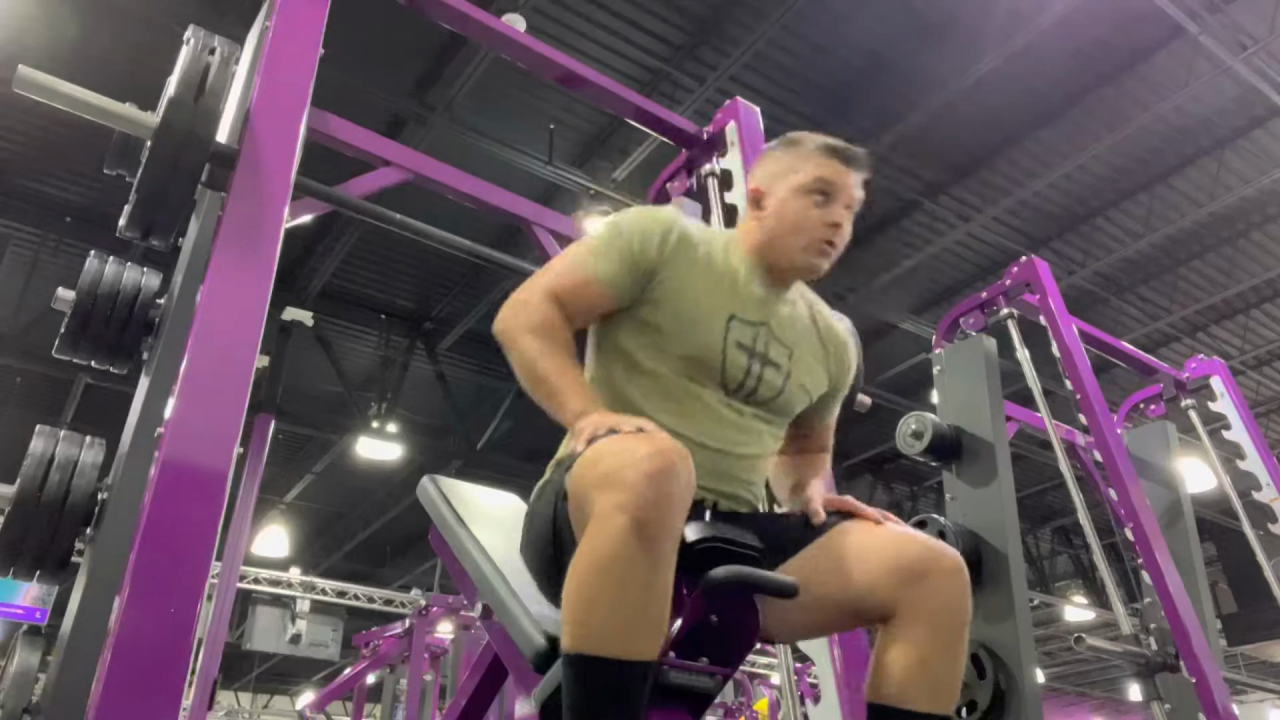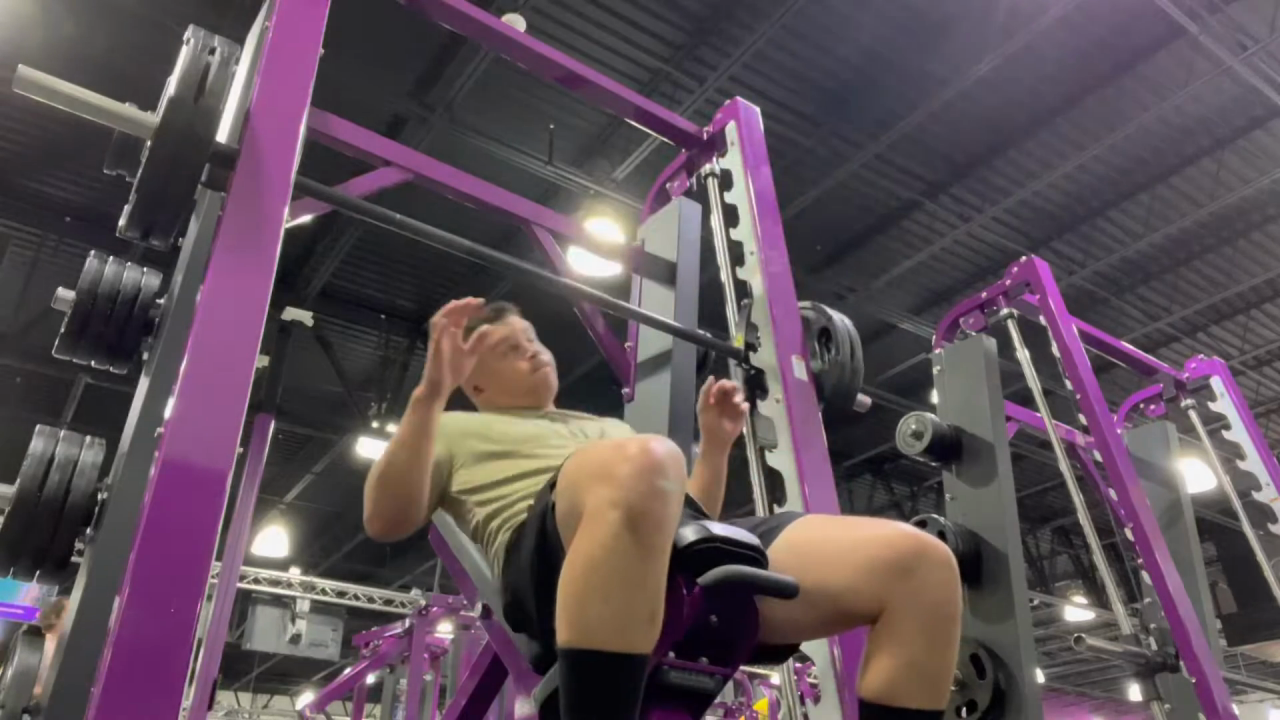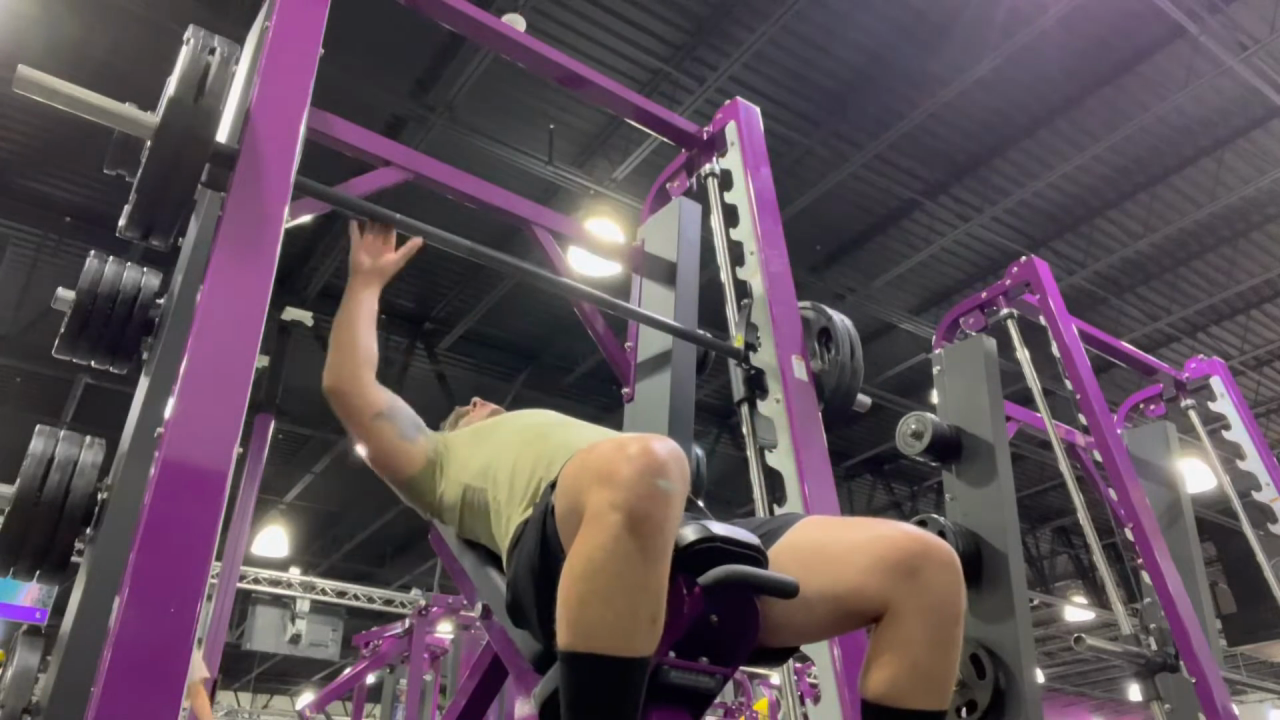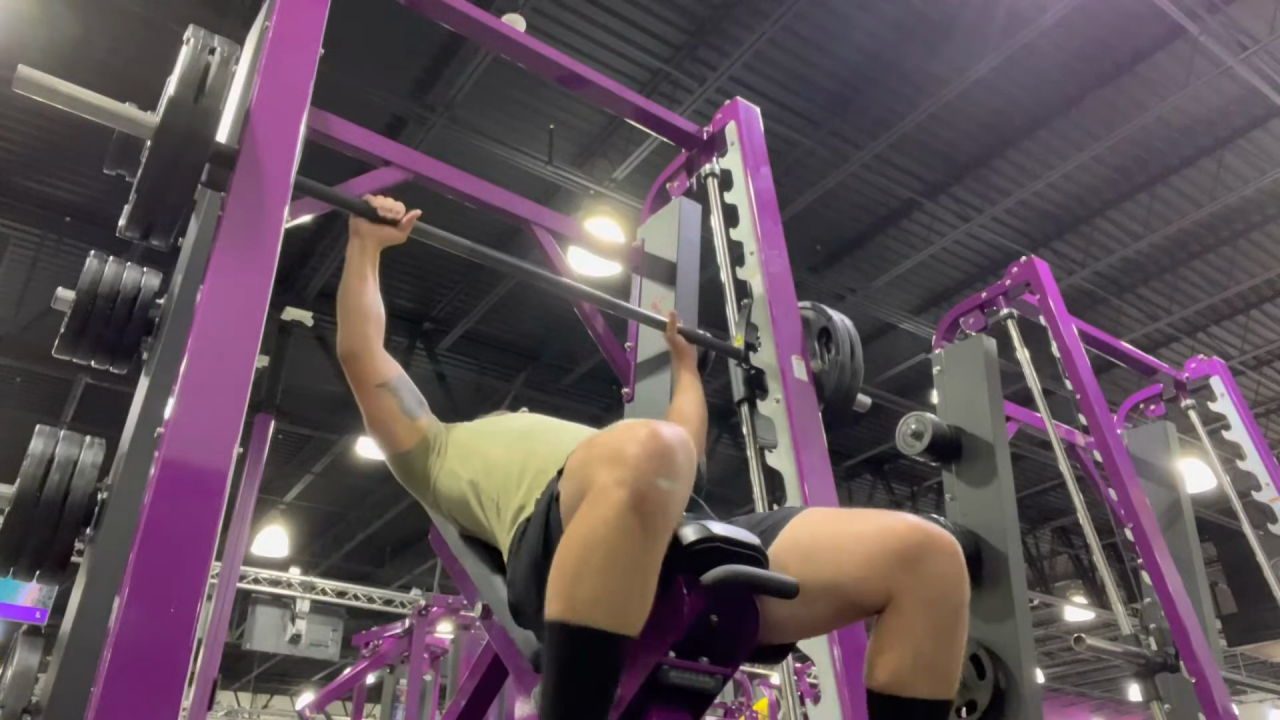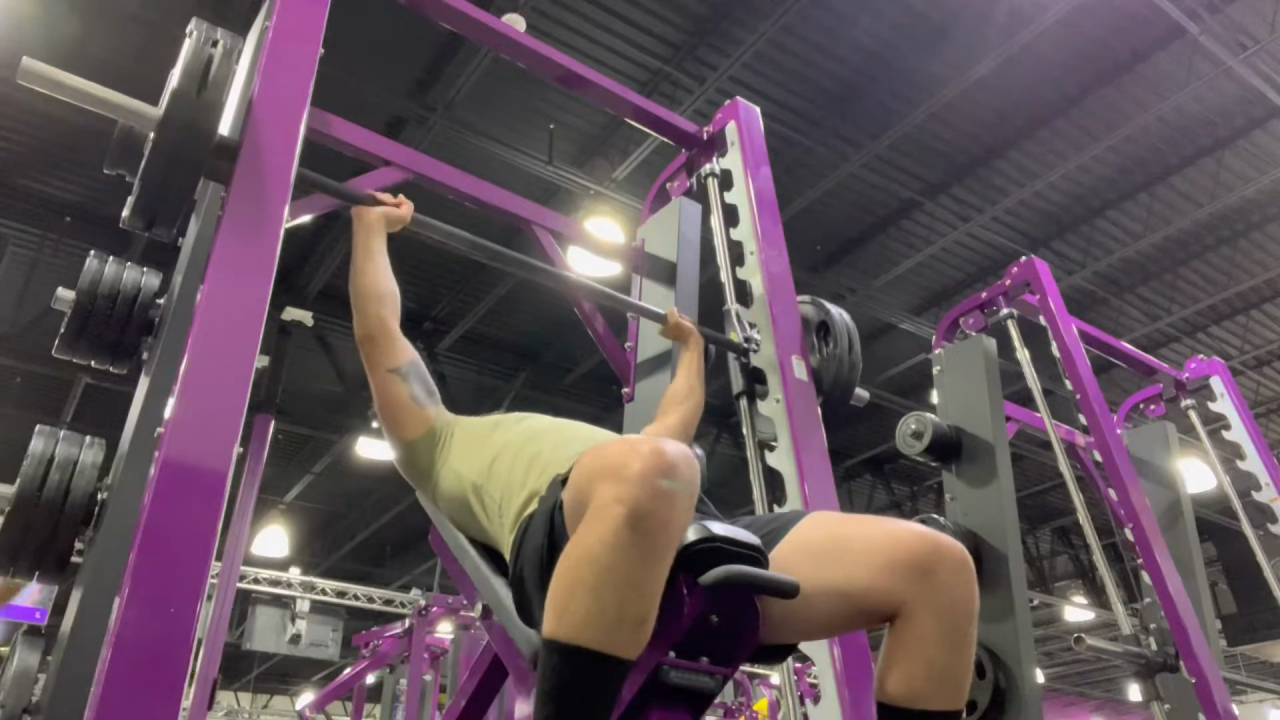
dt=1s
person 1, frame 1
left shoulder: (831, 341)
right shoulder: (663, 240)
right elbow: (523, 313)
left wrist: (810, 492)
right wrist: (589, 412)
right hip: (599, 508)
left knee: (936, 573)
right knee: (649, 467)
person 1, frame 2
left shoulder: (609, 428)
right shoulder: (455, 431)
right elbow: (385, 519)
left wrist: (716, 442)
right wrist: (432, 388)
right hip: (556, 556)
left knee: (920, 563)
right knee: (642, 463)
person 1, frame 3
right shoulder: (442, 460)
right elbow: (347, 387)
right wrist: (366, 281)
right hip: (571, 548)
left knee: (924, 565)
right knee: (643, 467)
person 1, frame 4
left shoulder: (612, 463)
right shoulder: (440, 449)
left elbow: (687, 446)
right elbow: (360, 351)
left wrist: (684, 359)
right wrist: (365, 244)
right hip: (561, 543)
left knee: (926, 556)
right knee: (646, 451)
person 1, frame 5
left shoulder: (616, 466)
right shoulder: (441, 441)
left elbow: (677, 423)
right elbow: (378, 333)
left wrist: (691, 345)
right wrist: (370, 226)
left hip: (693, 534)
right hip: (566, 543)
left knee: (937, 566)
right knee: (651, 471)
